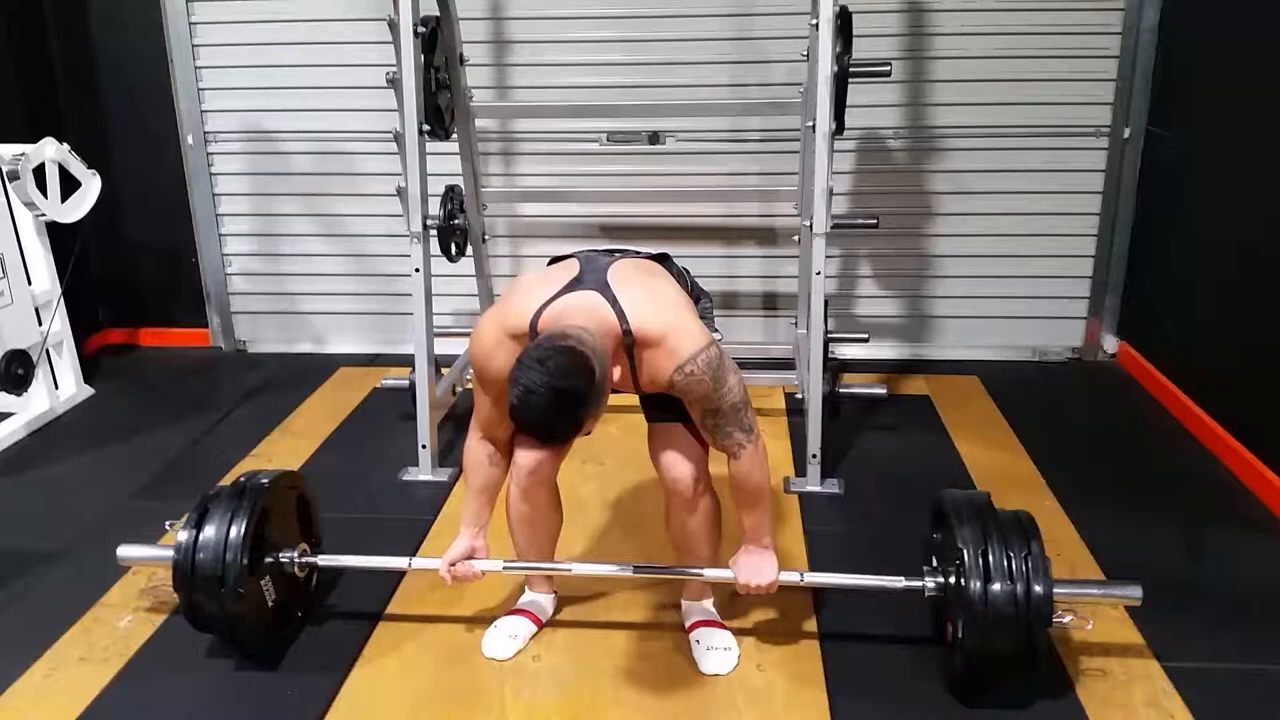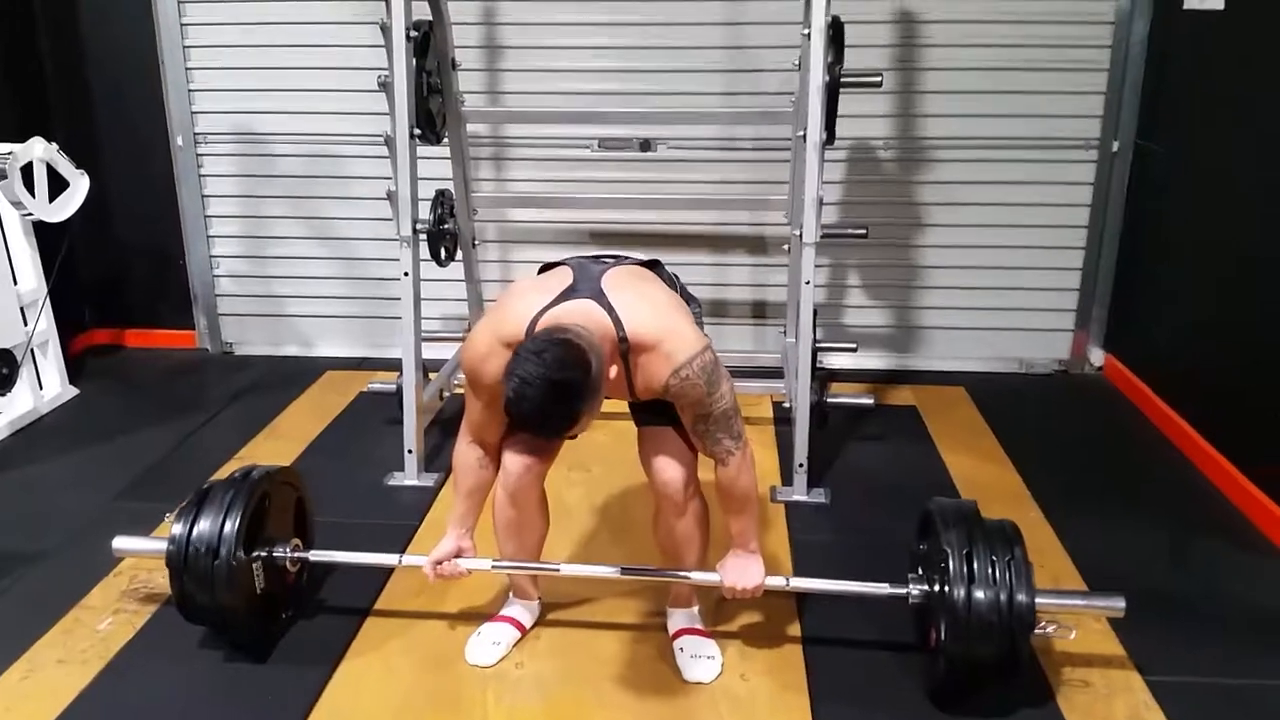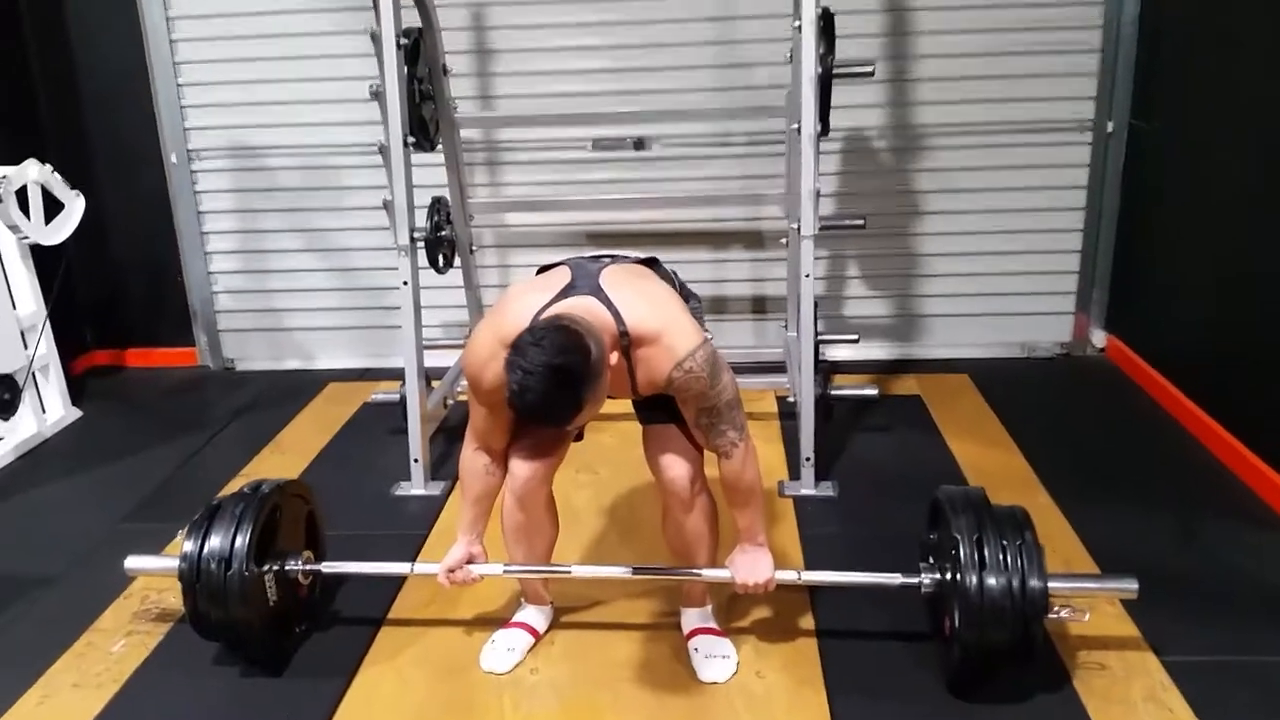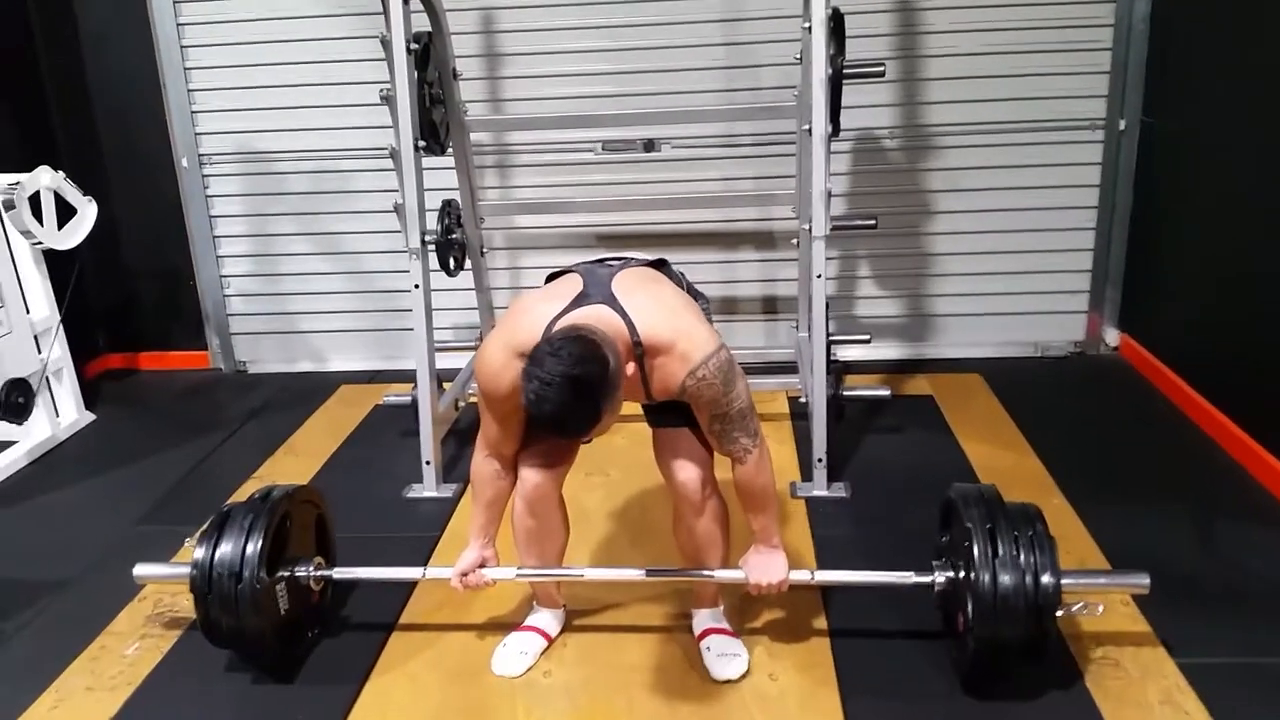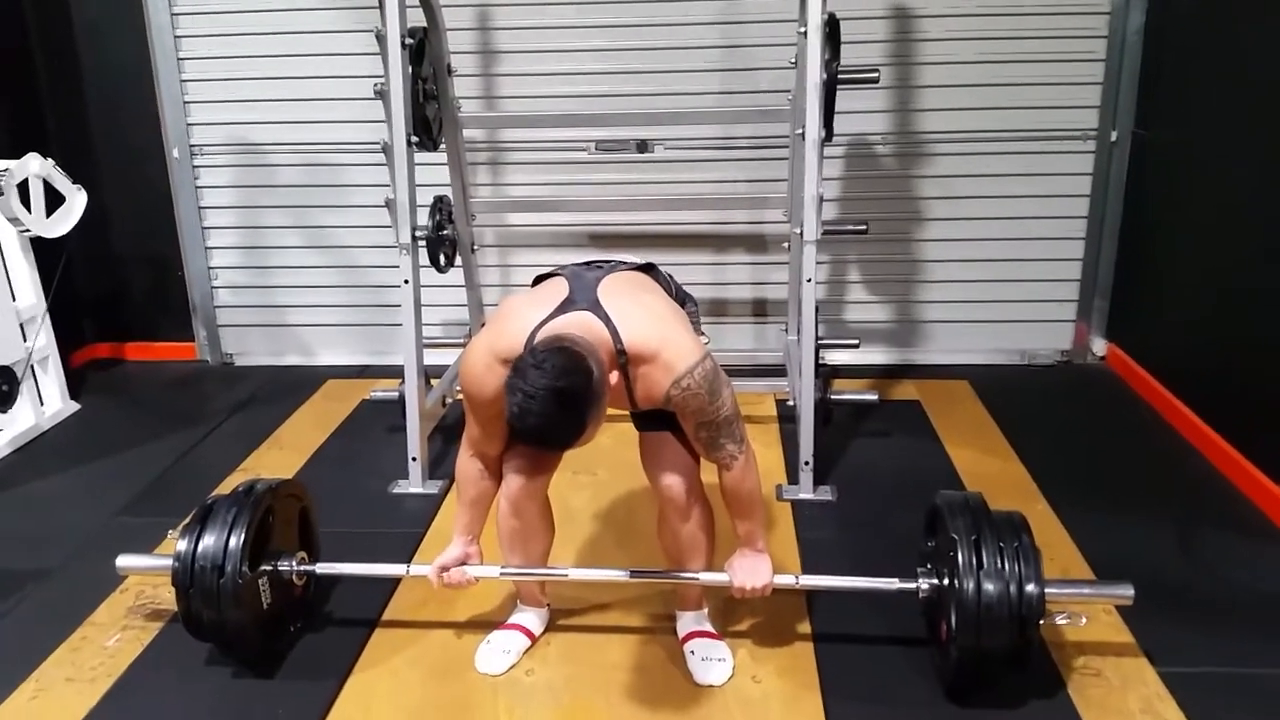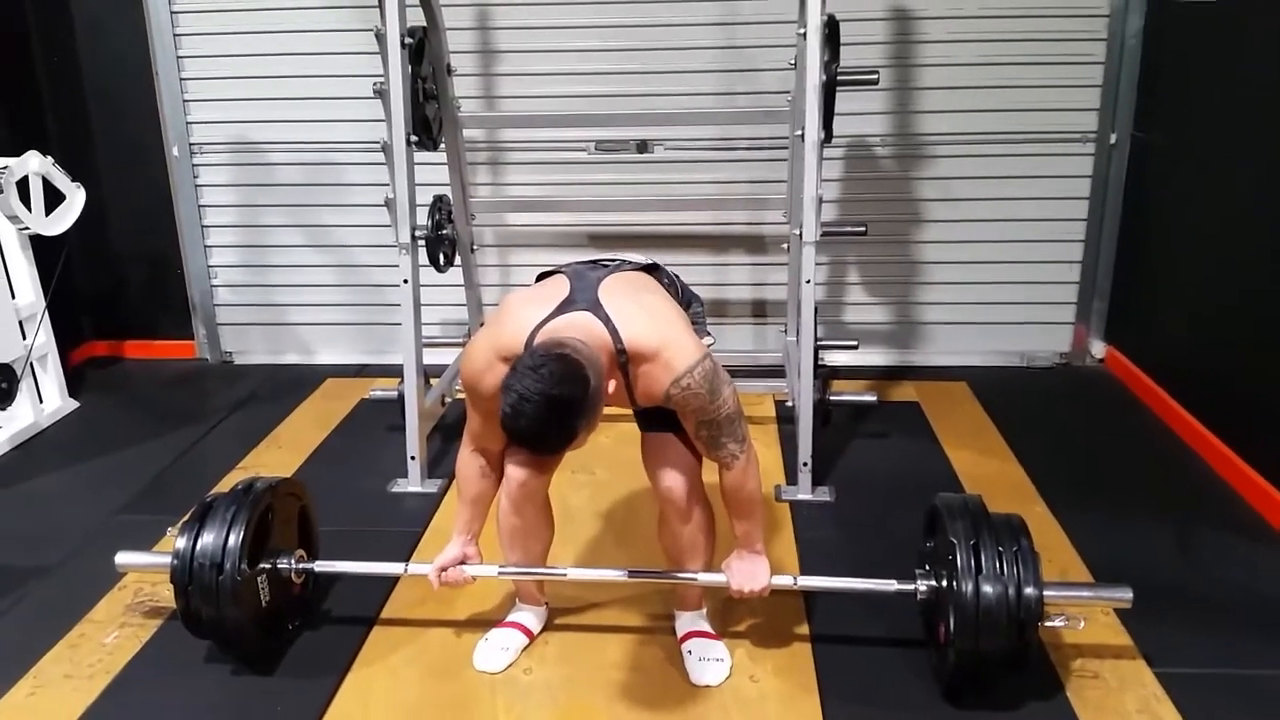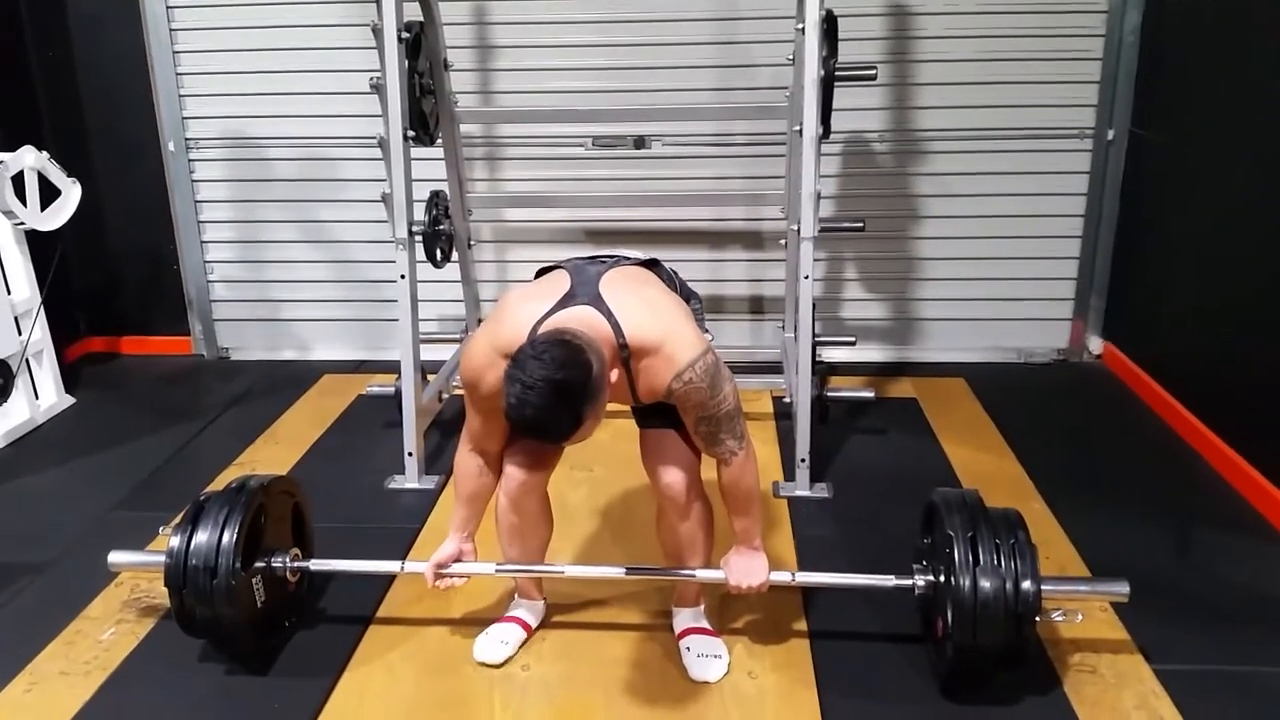
dt=0.5s
person 1, frame 1
left shoulder: (680, 349)
right shoulder: (499, 339)
left elbow: (742, 443)
right elbow: (489, 438)
left wrist: (758, 546)
right wrist: (471, 531)
right hip: (563, 318)
left knee: (685, 475)
right knee: (529, 464)
left ankle: (698, 601)
right ankle: (538, 594)
person 1, frame 2
left shoulder: (674, 354)
right shoulder: (492, 346)
left elbow: (731, 449)
right elbow: (478, 442)
left wrist: (745, 549)
right wrist: (459, 531)
left hip: (651, 343)
left knee: (675, 479)
right knee: (517, 468)
left ankle: (684, 608)
right ankle: (522, 600)
person 1, frame 3
left shoulder: (675, 349)
right shoulder: (492, 349)
left elbow: (733, 443)
right elbow: (484, 448)
left wrist: (752, 543)
right wrist: (469, 538)
left hip: (653, 339)
left knee: (682, 477)
right knee: (524, 473)
left ankle: (697, 608)
right ankle: (534, 604)
person 1, frame 4
left shoulder: (687, 355)
right shoulder: (504, 358)
left elbow: (746, 448)
right elbow: (495, 453)
left wrist: (766, 544)
right wrist: (479, 543)
left hip: (662, 342)
left knee: (691, 480)
right knee: (533, 478)
left ankle: (708, 610)
right ankle: (546, 609)
person 1, frame 5
left shoulder: (674, 364)
right shoulder: (489, 362)
left elbow: (733, 454)
right elbow: (480, 454)
left wrist: (752, 548)
right wrist: (465, 539)
left hip: (654, 344)
left knee: (678, 484)
right knee: (518, 478)
left ankle: (693, 613)
right ankle: (530, 608)
person 1, frame 6
left shoulder: (675, 363)
right shoulder: (490, 359)
left elbow: (734, 454)
right elbow: (481, 450)
left wrist: (750, 550)
right wrist: (464, 538)
left hip: (663, 328)
left knee: (679, 486)
right knee: (520, 476)
left ankle: (691, 613)
right ankle: (528, 606)
person 1, frame 7
left shoulder: (676, 358)
right shoulder: (490, 357)
left elbow: (732, 450)
right elbow: (480, 449)
left wrist: (748, 546)
right wrist: (461, 536)
left hip: (656, 342)
left knee: (678, 482)
right knee: (519, 475)
left ankle: (689, 609)
right ankle: (526, 602)
